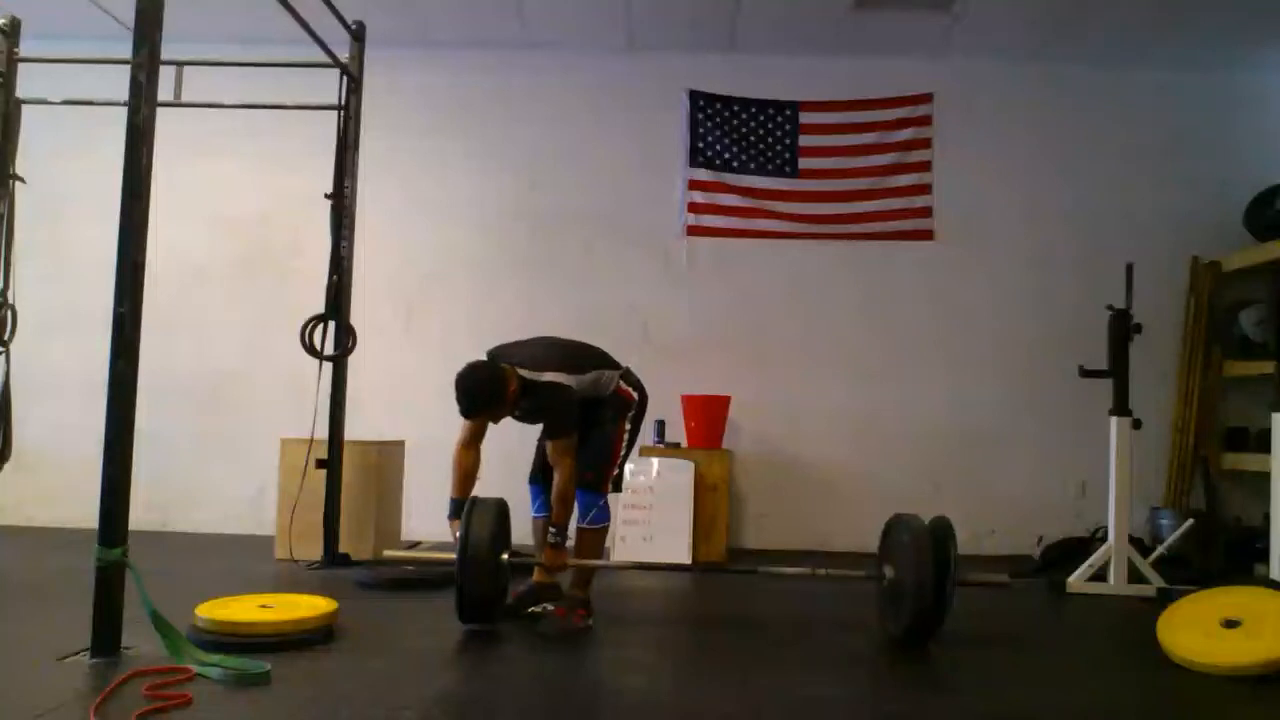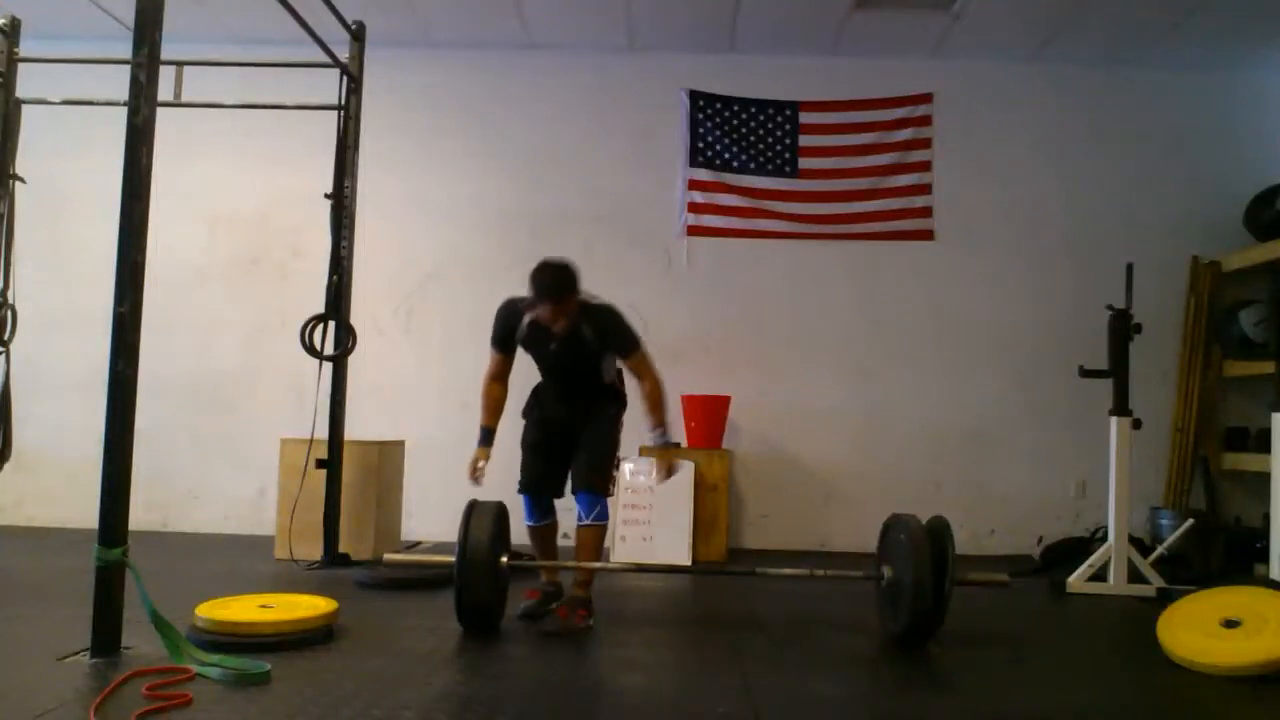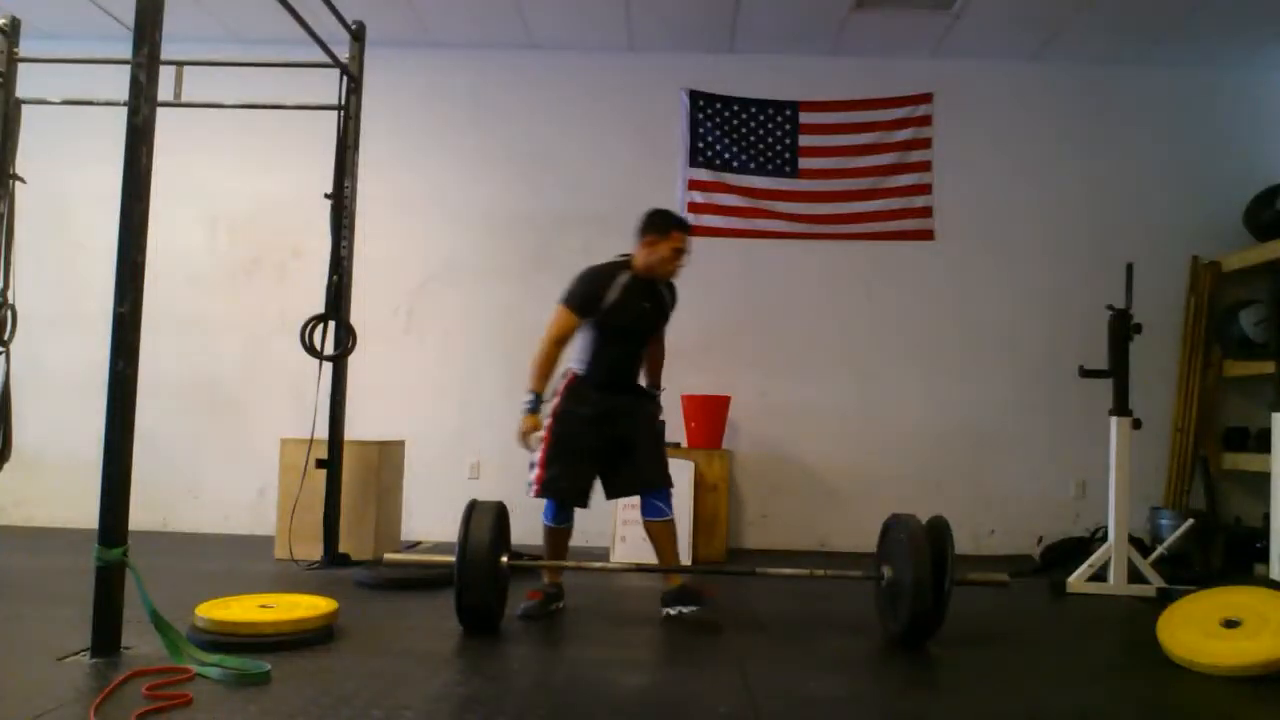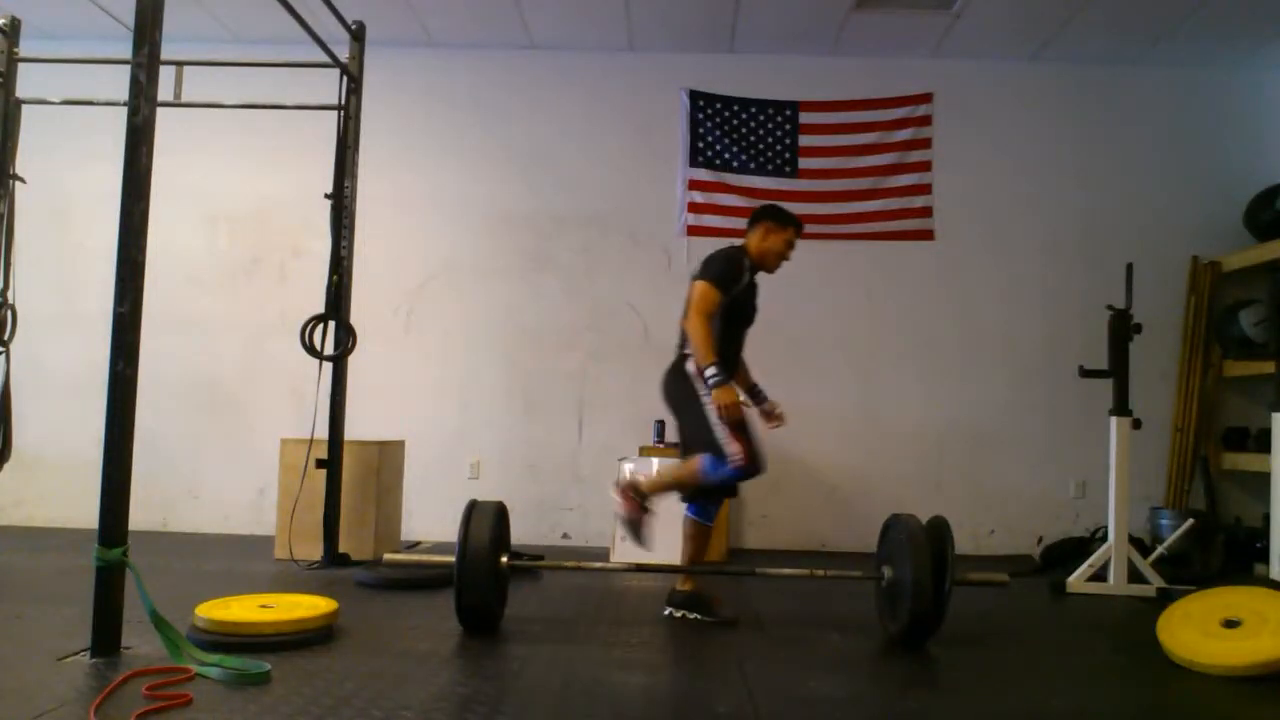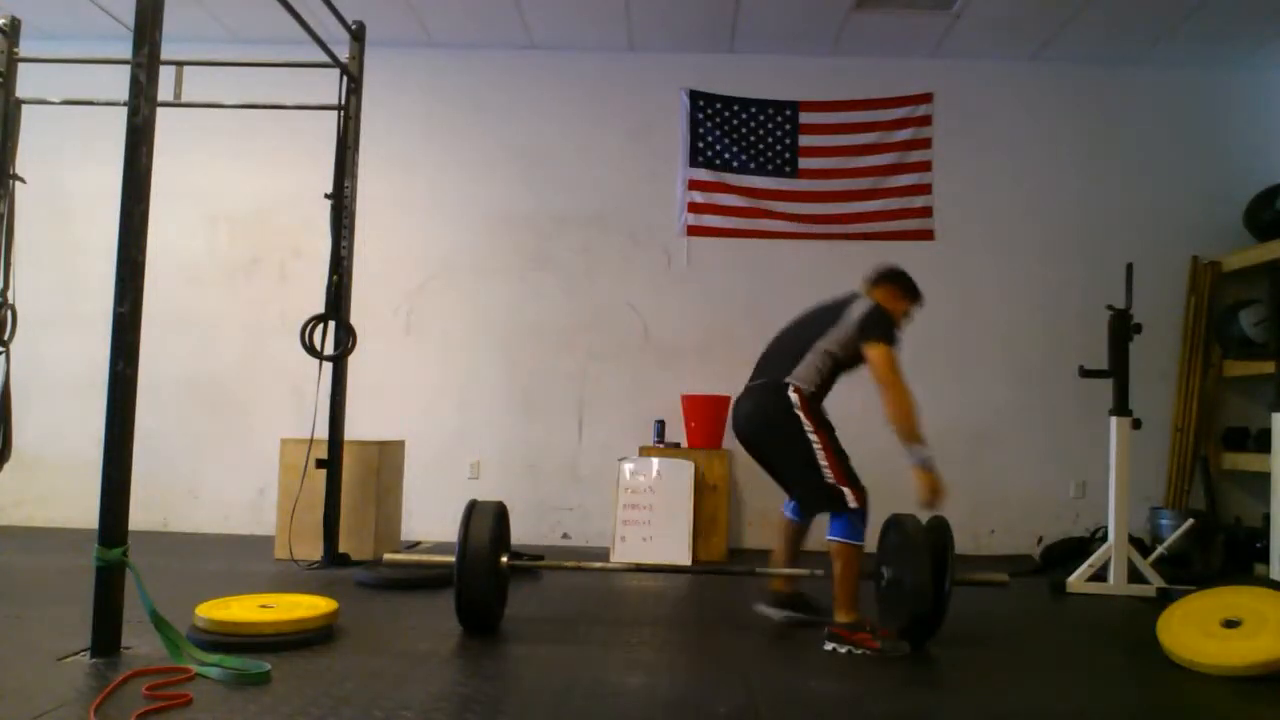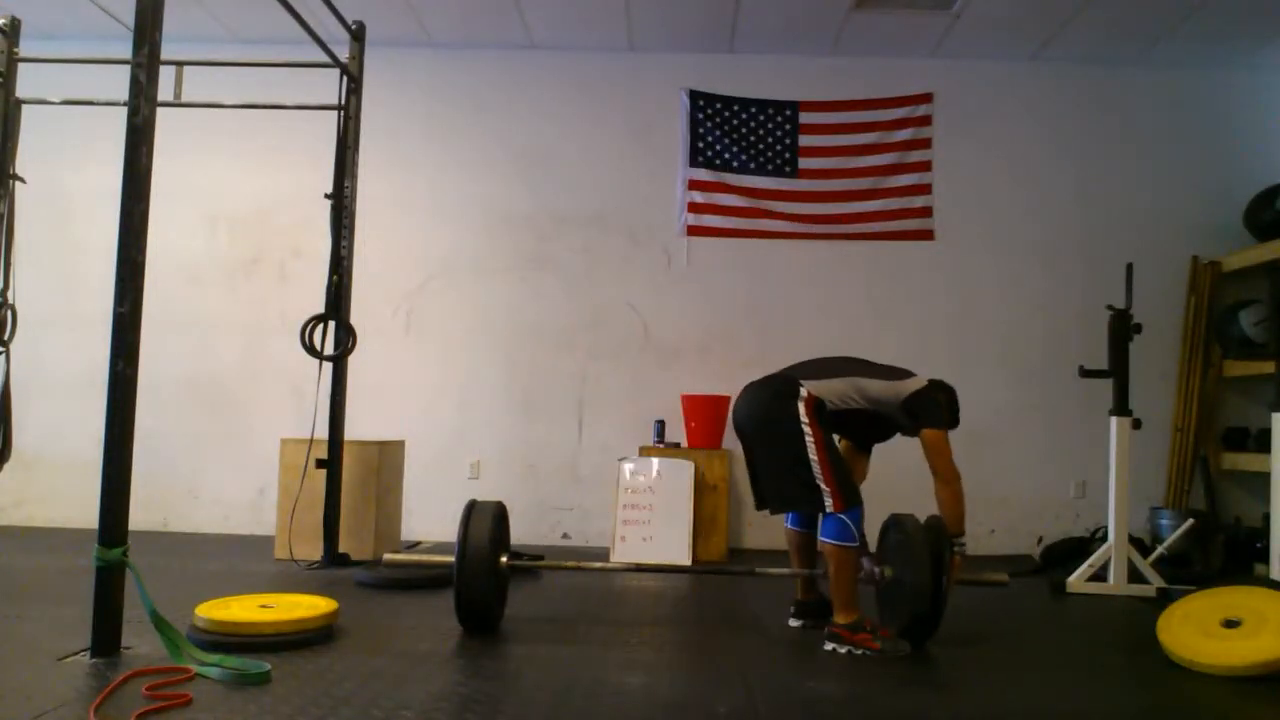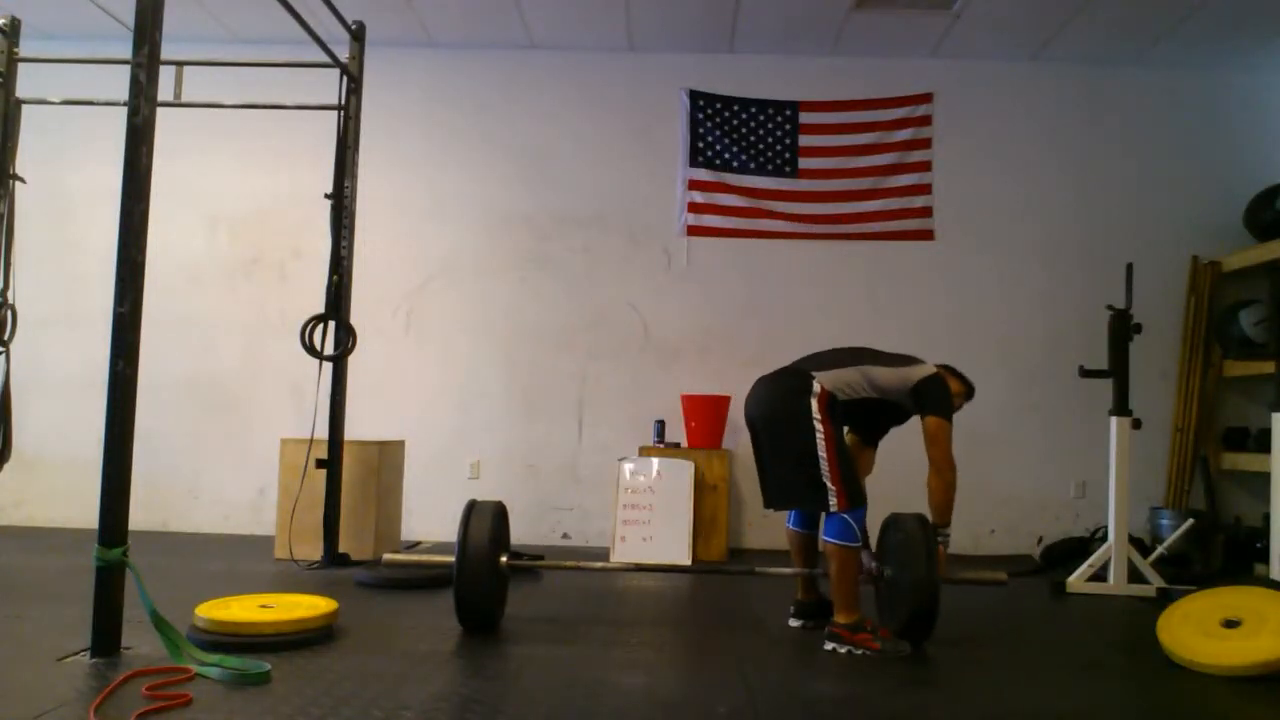
dt=0.5s
person 1, frame 1
left shoulder: (551, 392)
right shoulder: (487, 377)
left elbow: (563, 469)
right elbow: (467, 446)
left wrist: (556, 540)
right wrist: (456, 513)
left hip: (617, 399)
right hip: (578, 399)
left knee: (590, 487)
right knee: (540, 483)
left ankle: (578, 598)
right ankle: (544, 585)
person 1, frame 2
left shoulder: (602, 317)
right shoulder: (512, 316)
left elbow: (647, 376)
right elbow: (496, 379)
left wrist: (661, 440)
right wrist: (485, 441)
left hip: (599, 402)
right hip: (549, 401)
left knee: (589, 491)
right knee: (534, 493)
left ankle: (579, 597)
right ankle: (550, 585)
person 1, frame 3
left shoulder: (665, 292)
right shoulder: (600, 280)
right elbow: (552, 341)
left wrist: (654, 394)
right wrist: (532, 406)
left hip: (629, 397)
right hip: (581, 396)
left knee: (655, 489)
right knee: (558, 492)
left ankle: (675, 588)
right ankle: (551, 589)
person 1, frame 4
left shoulder: (748, 282)
right shoulder: (727, 262)
right elbow: (695, 318)
left wrist: (761, 398)
right wrist: (719, 380)
left hip: (716, 384)
right hip: (696, 376)
left knee: (711, 489)
right knee: (736, 459)
left ankle: (685, 591)
right ankle: (639, 489)
person 1, frame 5
left shoulder: (838, 314)
right shoulder: (873, 313)
right elbow: (893, 391)
left wrist: (830, 468)
right wrist: (922, 461)
left hip: (749, 408)
right hip: (782, 406)
left knee: (805, 493)
right knee: (850, 503)
left ankle: (781, 591)
right ankle: (846, 627)
person 1, frame 6
left shoulder: (871, 414)
right shoulder: (923, 396)
left elbow: (850, 480)
right elbow: (946, 478)
left wrist: (859, 551)
right wrist: (956, 545)
left hip: (753, 403)
right hip: (785, 409)
left knee: (804, 499)
right knee: (840, 504)
left ankle: (807, 602)
right ankle: (845, 626)
person 1, frame 7
left shoulder: (881, 400)
right shoulder: (931, 382)
left elbow: (854, 471)
right elbow: (941, 468)
left wrist: (859, 546)
right wrist: (940, 536)
left hip: (765, 396)
right hip: (798, 401)
left knee: (804, 498)
right knee: (844, 506)
left ankle: (807, 602)
right ankle: (846, 626)
